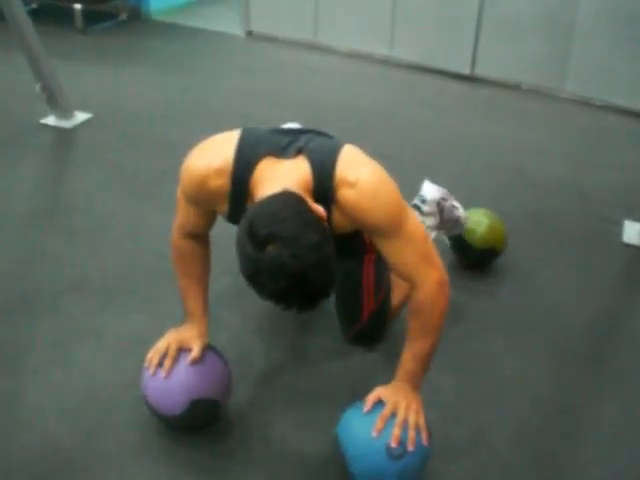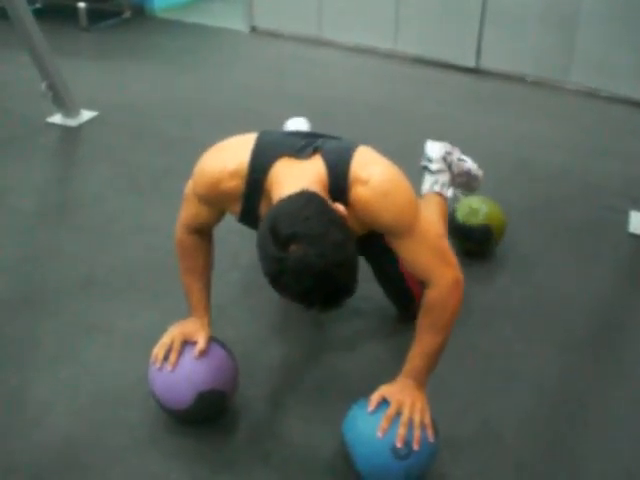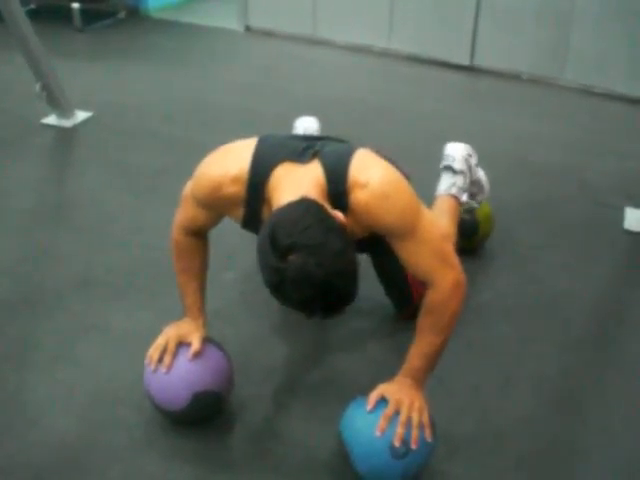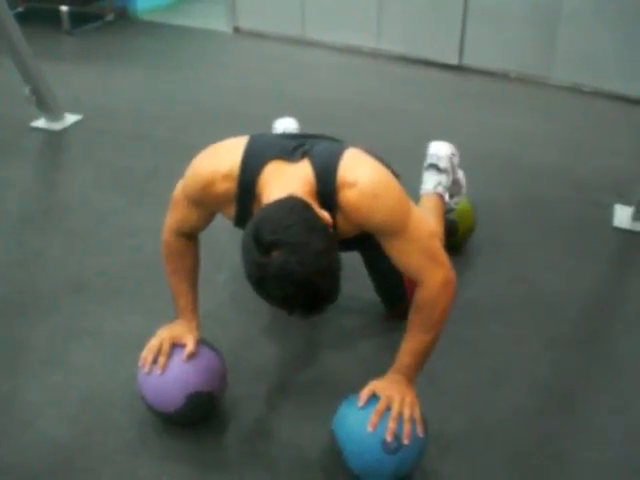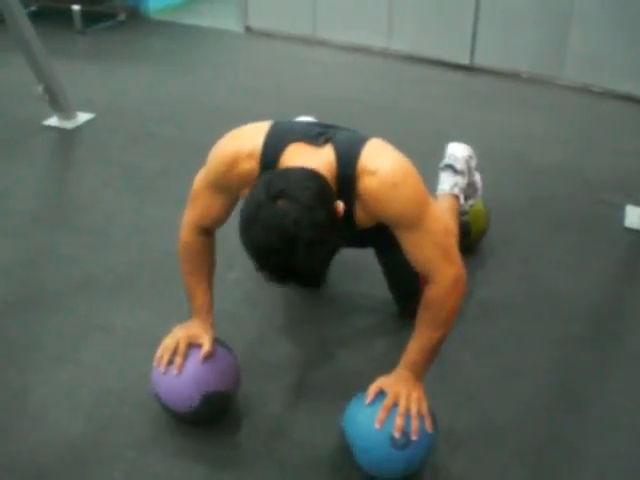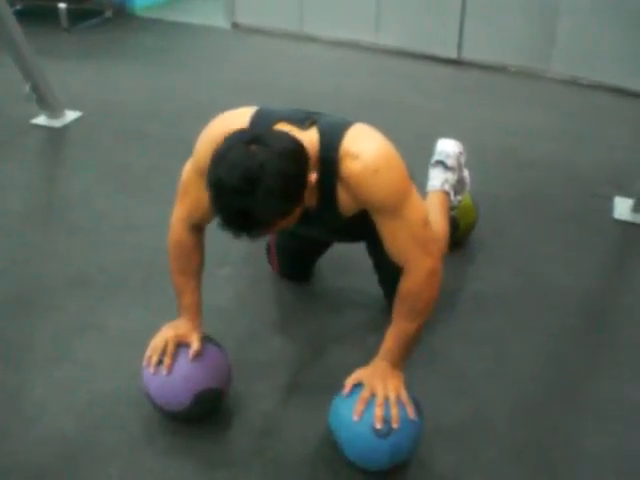
dt=0.4s
person 1, frame 1
left shoulder: (361, 190)
right shoulder: (207, 171)
left elbow: (432, 282)
right elbow: (189, 236)
left wrist: (405, 384)
right wrist: (195, 323)
left hip: (352, 222)
left knee: (364, 331)
left ankle: (426, 213)
person 1, frame 2
left shoulder: (375, 189)
right shoulder: (221, 173)
left elbow: (446, 280)
right elbow: (192, 230)
left wrist: (412, 381)
right wrist: (199, 316)
left hip: (363, 218)
left knee: (417, 300)
left ankle: (438, 174)
person 1, frame 3
left shoulder: (375, 192)
right shoulder: (222, 178)
left elbow: (448, 281)
right elbow: (187, 230)
left wrist: (411, 380)
right wrist: (193, 317)
left hip: (367, 214)
left knee: (415, 303)
left ankle: (455, 176)
person 1, frame 4
left shoulder: (365, 192)
right shoulder: (214, 176)
left elbow: (438, 279)
right elbow: (178, 232)
left wrist: (401, 377)
right wrist: (186, 319)
left hip: (362, 213)
left knee: (404, 302)
left ankle: (437, 177)
person 1, frame 5
left shoulder: (385, 180)
right shoulder: (237, 158)
left elbow: (448, 276)
right elbow: (196, 229)
left wrist: (409, 373)
right wrist: (201, 319)
left hip: (380, 213)
left knee: (416, 301)
right knee: (301, 276)
left ankle: (453, 178)
person 1, frame 6
left shoulder: (368, 164)
right shoulder: (221, 140)
left elbow: (424, 267)
right elbow: (187, 225)
left wrist: (388, 364)
right wrist: (189, 317)
left hip: (372, 207)
right hip: (298, 204)
left knee: (403, 291)
right knee: (288, 270)
left ankle: (443, 175)
